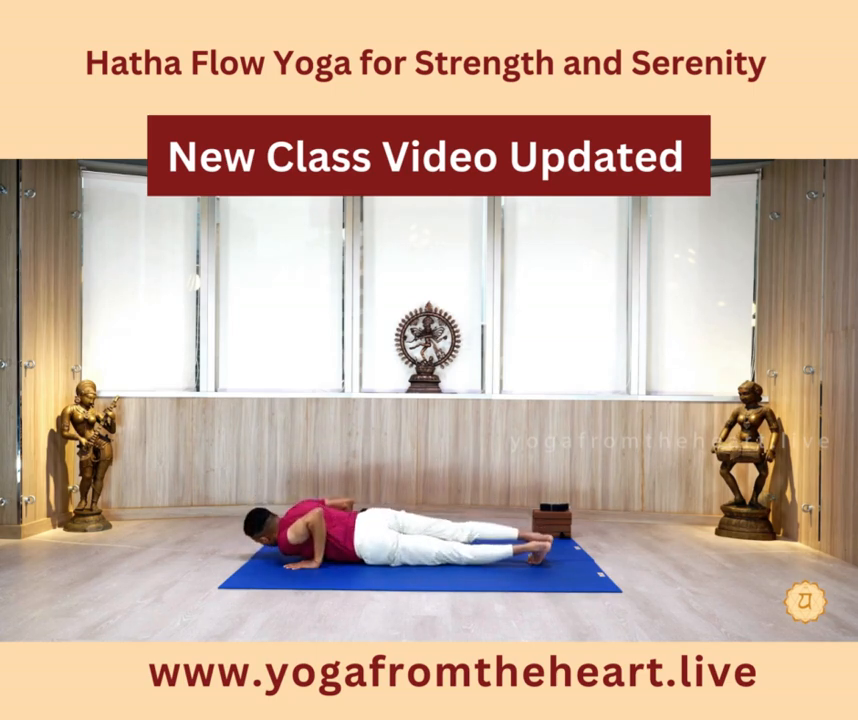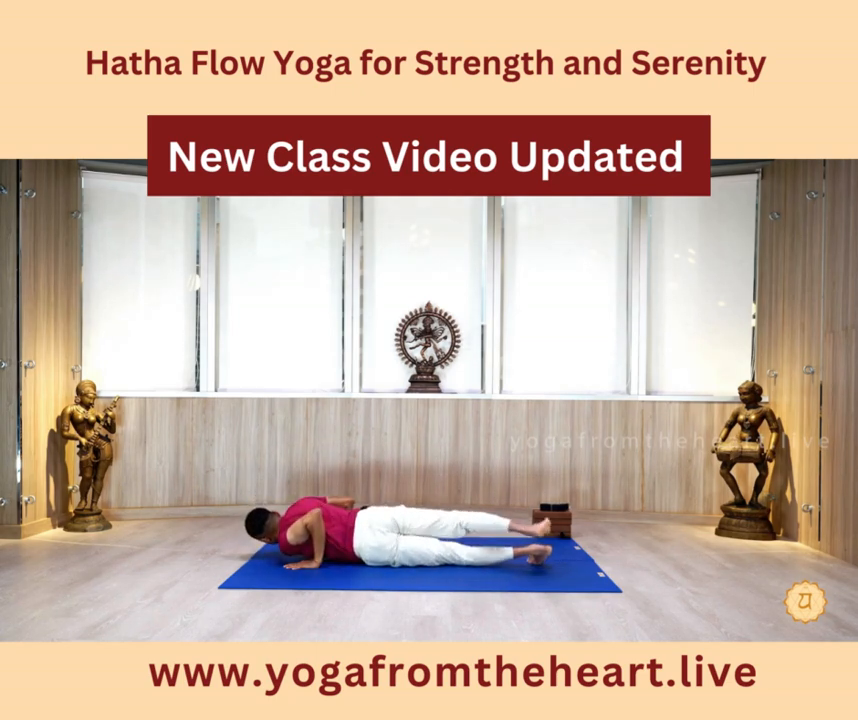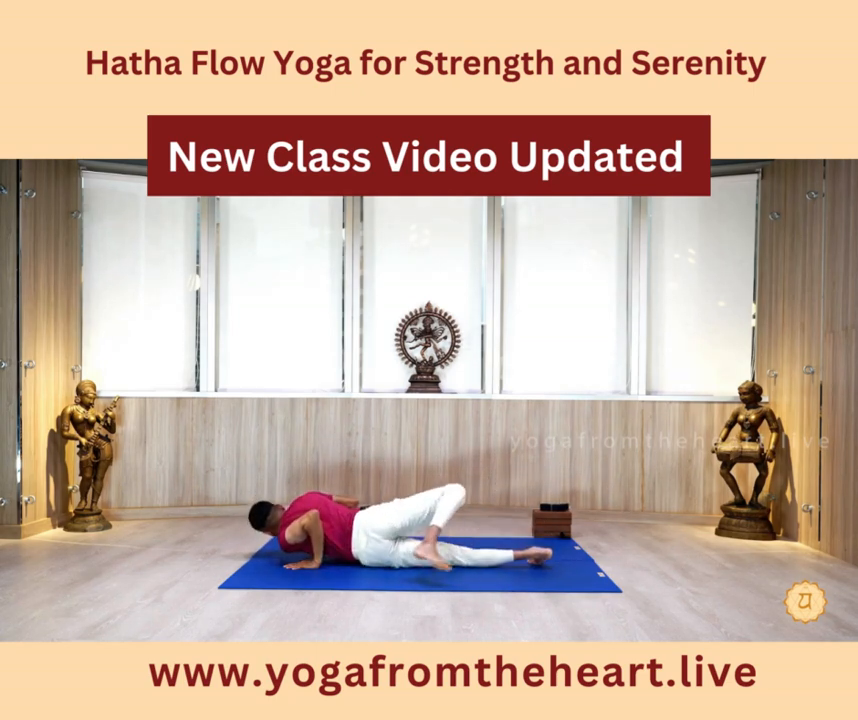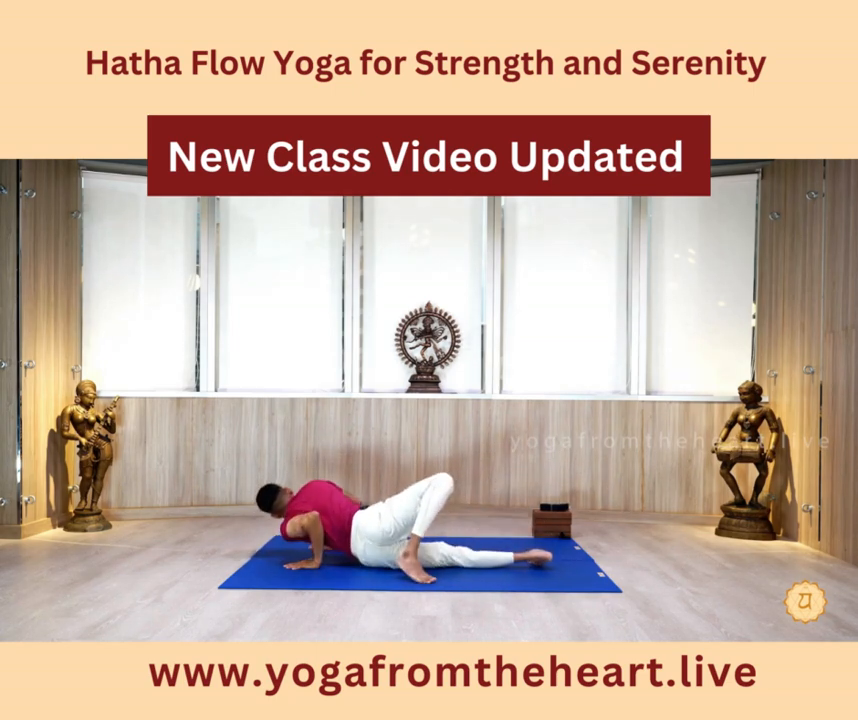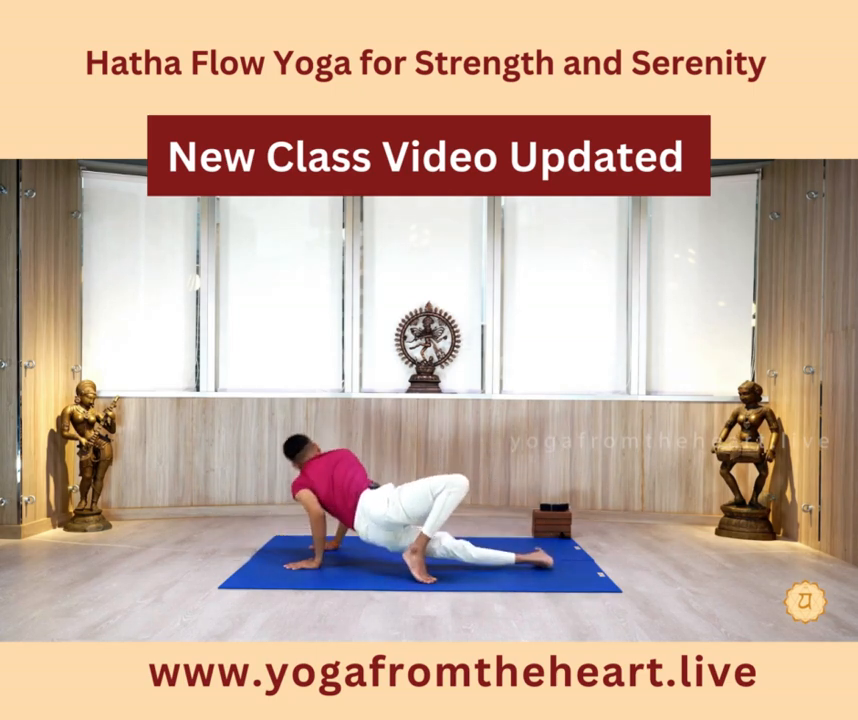
dt=0.4s
person 1, frame 1
left shoulder: (286, 541)
right shoulder: (299, 508)
left elbow: (316, 518)
right elbow: (347, 501)
left wrist: (316, 560)
left hip: (375, 547)
right hip: (377, 517)
left knee: (454, 553)
right knee: (460, 531)
left ankle: (528, 546)
right ankle: (531, 535)
person 1, frame 2
left shoulder: (287, 541)
right shoulder: (300, 504)
left elbow: (315, 518)
right elbow: (347, 501)
left wrist: (317, 559)
left hip: (373, 550)
right hip: (375, 516)
left knee: (452, 553)
right knee: (458, 521)
left ankle: (526, 549)
right ankle: (525, 529)
person 1, frame 3
left shoulder: (287, 538)
right shoulder: (305, 499)
left elbow: (311, 519)
right elbow: (352, 502)
left wrist: (316, 559)
left hip: (369, 551)
right hip: (373, 521)
person 1, frame 4
left shoulder: (289, 526)
right shoulder: (315, 485)
left elbow: (311, 520)
left wrist: (317, 559)
left hip: (367, 550)
right hip: (371, 524)
left knee: (451, 554)
person 1, frame 5
left shoulder: (299, 485)
right shoulder: (341, 454)
left elbow: (317, 514)
left wrist: (318, 557)
right wrist: (336, 541)
left hip: (371, 529)
right hip: (379, 505)
left knee: (453, 547)
right knee: (457, 482)
